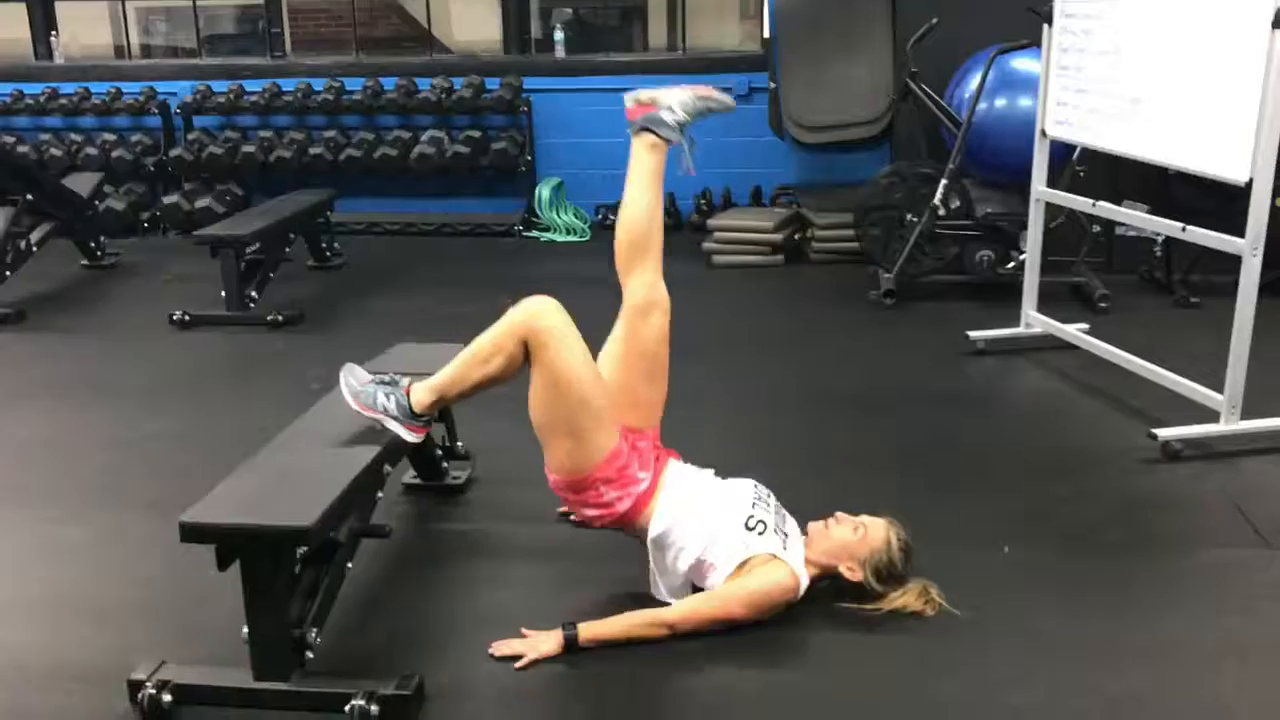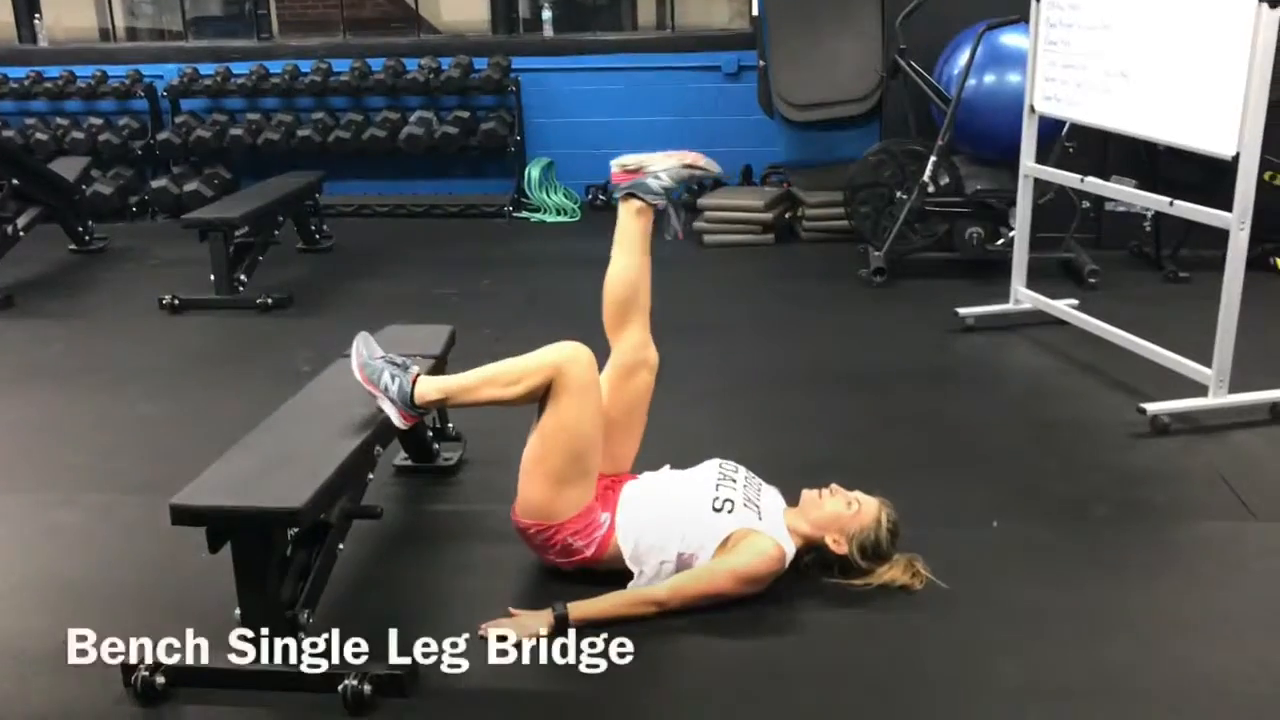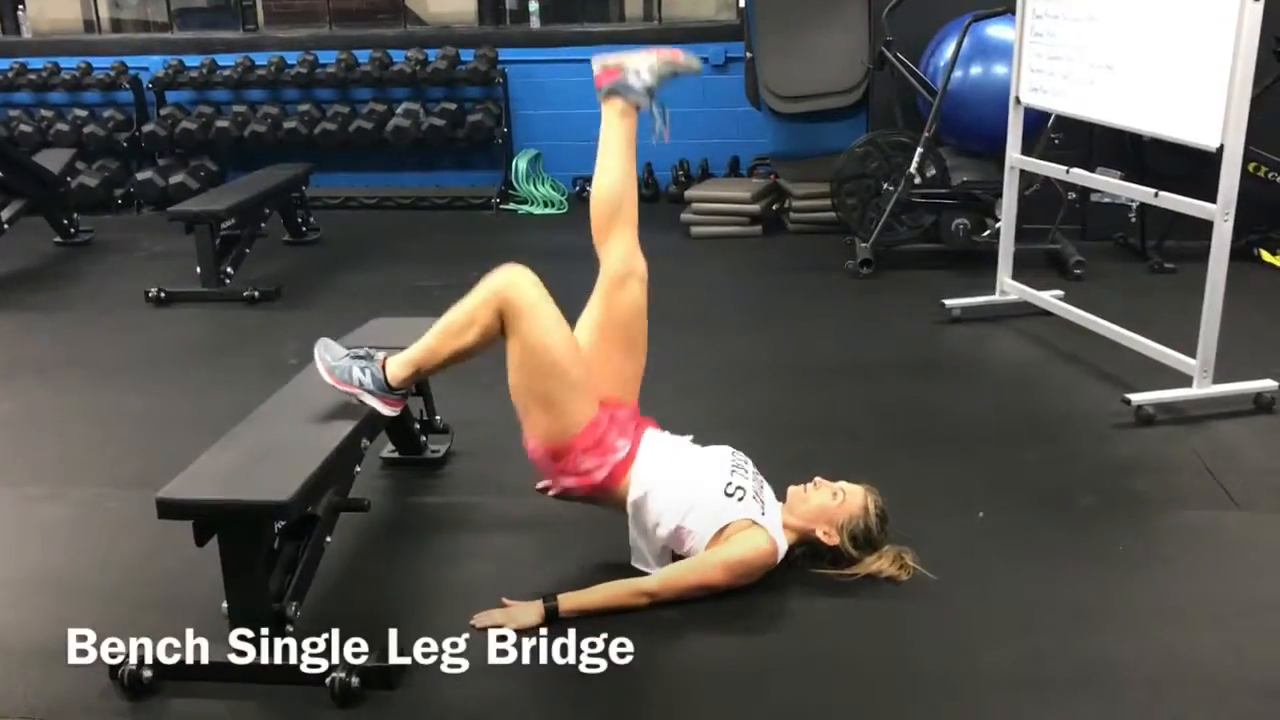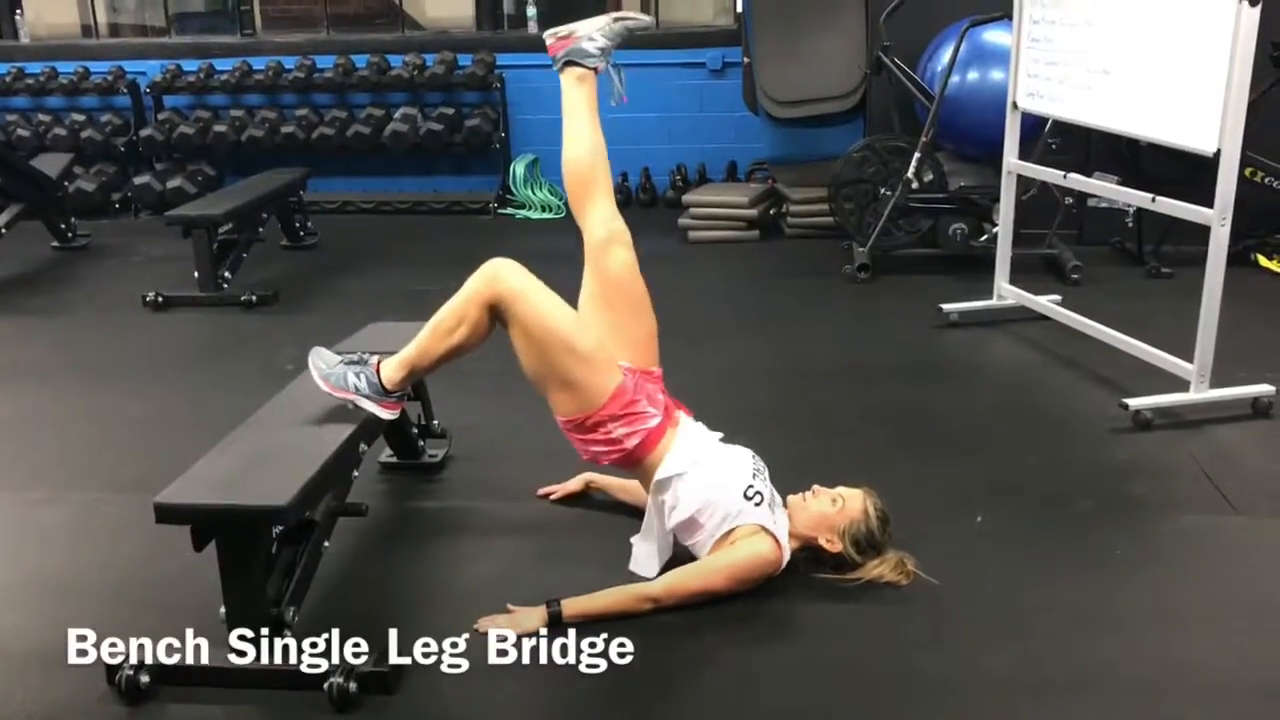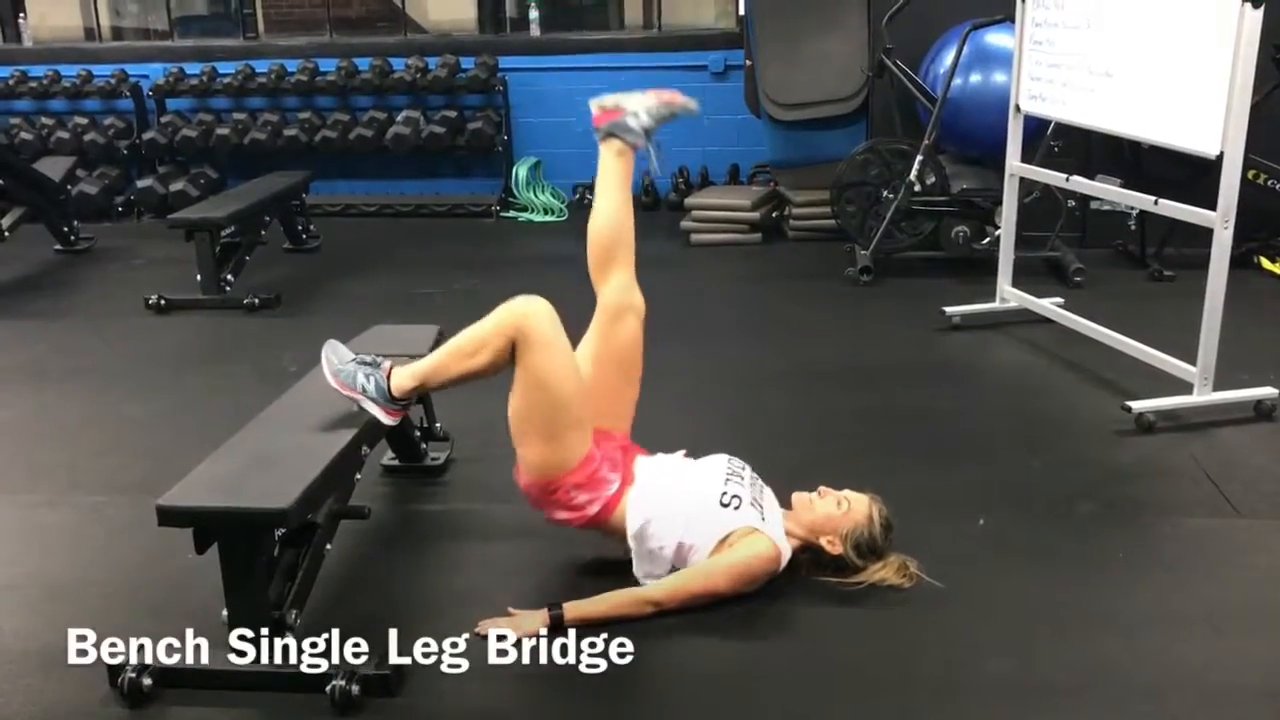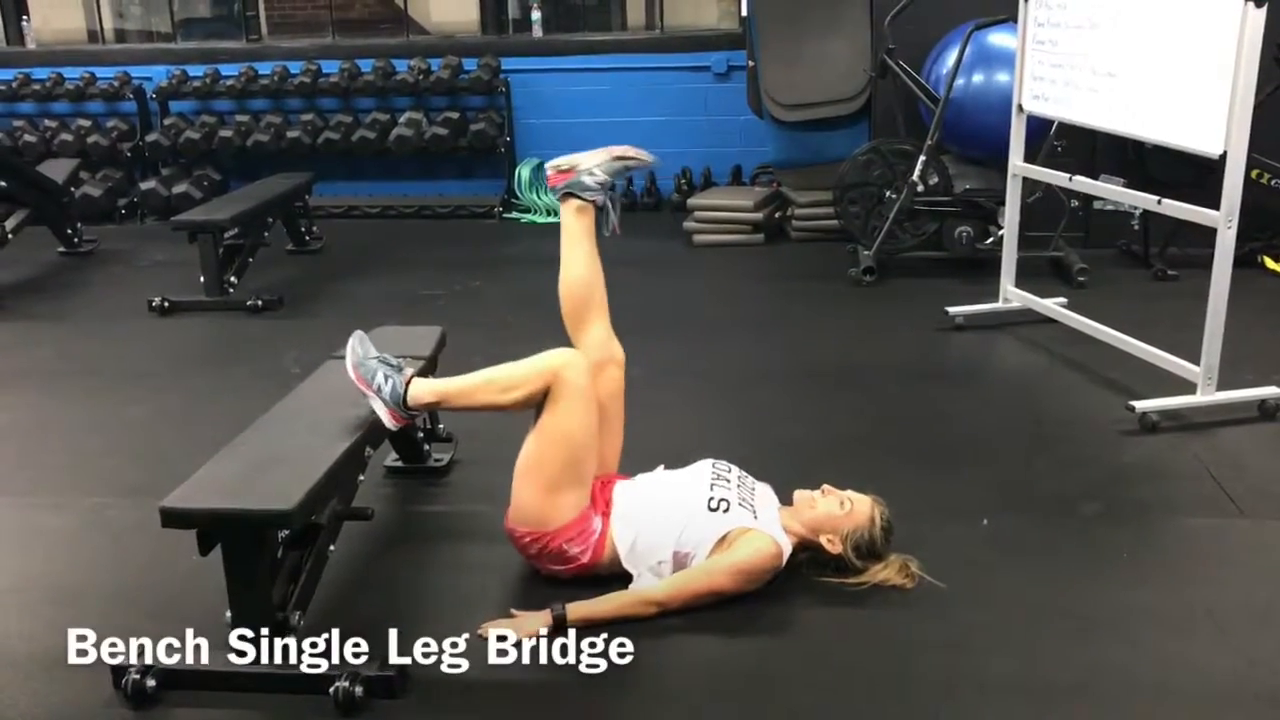
dt=0.5s
person 1, frame 1
left shoulder: (783, 581)
right shoulder: (783, 539)
left elbow: (671, 621)
left wrist: (566, 637)
left hip: (612, 479)
right hip: (637, 462)
left knee: (539, 316)
left ankle: (415, 405)
person 1, frame 2
left shoulder: (767, 555)
right shoulder: (769, 508)
left elbow: (661, 599)
left wrist: (554, 617)
left hip: (571, 529)
right hip: (606, 497)
left knee: (572, 359)
left ankle: (416, 393)
person 1, frame 3
left shoulder: (761, 547)
right shoulder: (759, 506)
left elbow: (649, 590)
left wrist: (546, 609)
left hip: (592, 453)
right hip: (614, 439)
left knee: (513, 283)
left ankle: (388, 380)
person 1, frame 4
left shoulder: (766, 550)
right shoulder: (772, 514)
left elbow: (655, 595)
left wrist: (549, 614)
left hip: (619, 415)
right hip: (635, 402)
left knee: (500, 279)
right knee: (603, 231)
left ankle: (385, 383)
right ankle: (580, 67)
person 1, frame 5
left shoulder: (764, 553)
right shoulder: (763, 511)
left elbow: (656, 598)
left wrist: (551, 616)
left hip: (585, 485)
right hip: (613, 466)
left knee: (530, 315)
left ankle: (394, 389)
person 1, frame 6
left shoulder: (764, 552)
right shoulder: (764, 506)
left elbow: (660, 599)
left wrist: (554, 618)
left hip: (563, 537)
right hip: (599, 502)
left knee: (570, 364)
left ankle: (409, 395)
